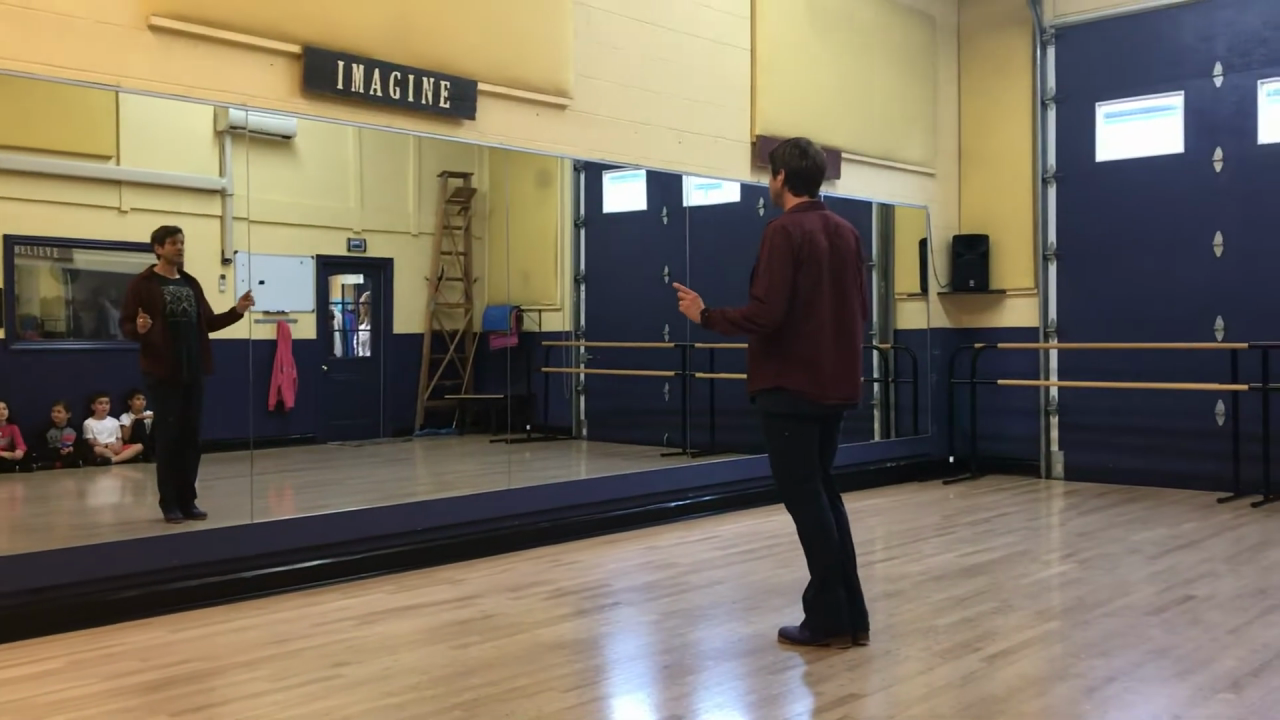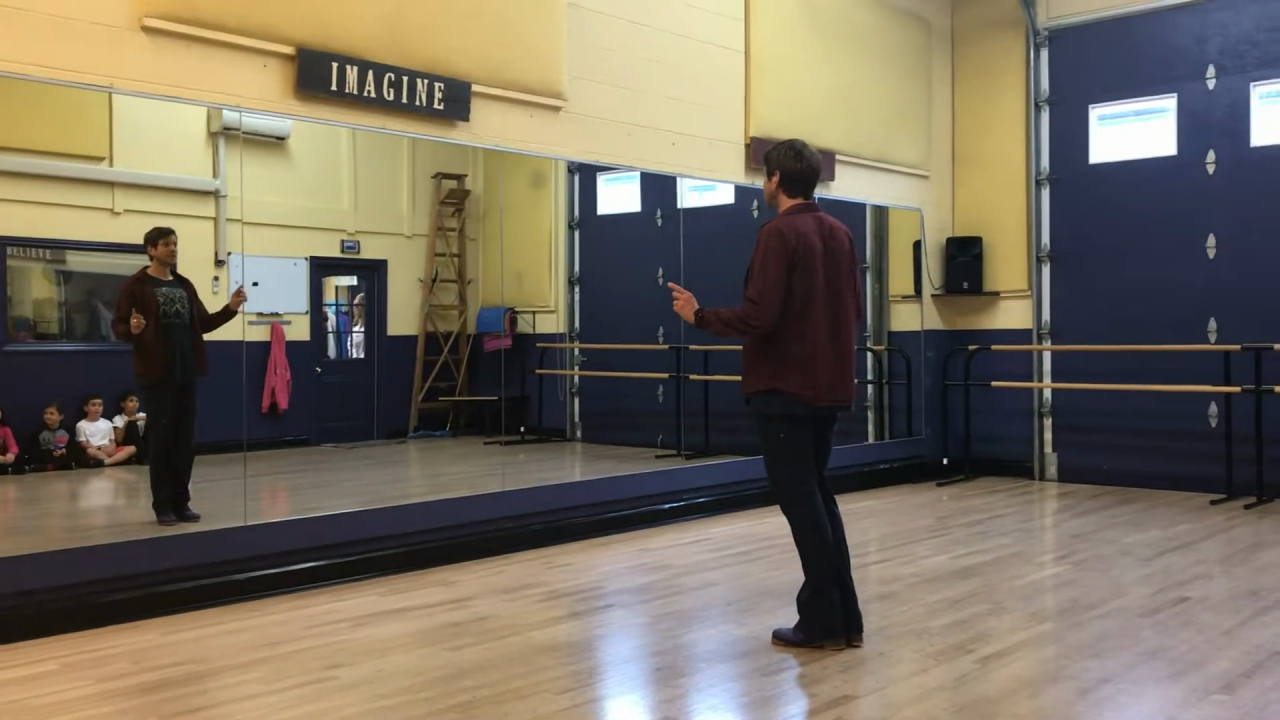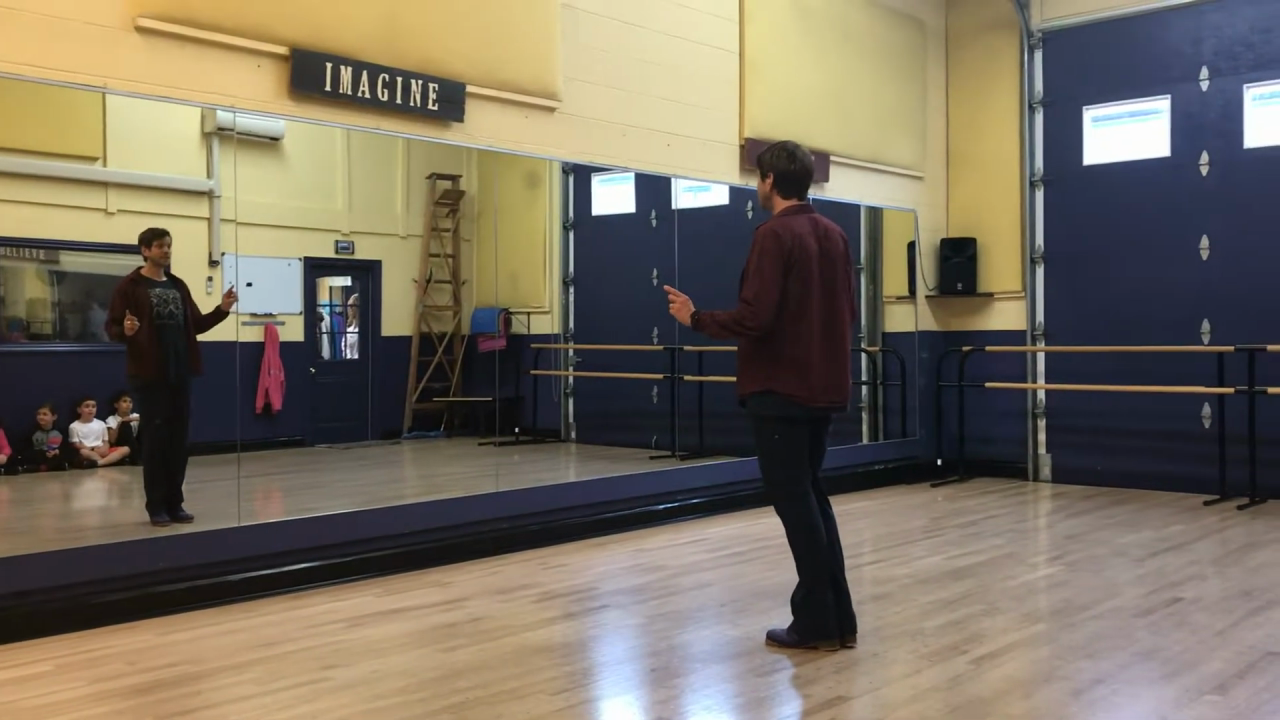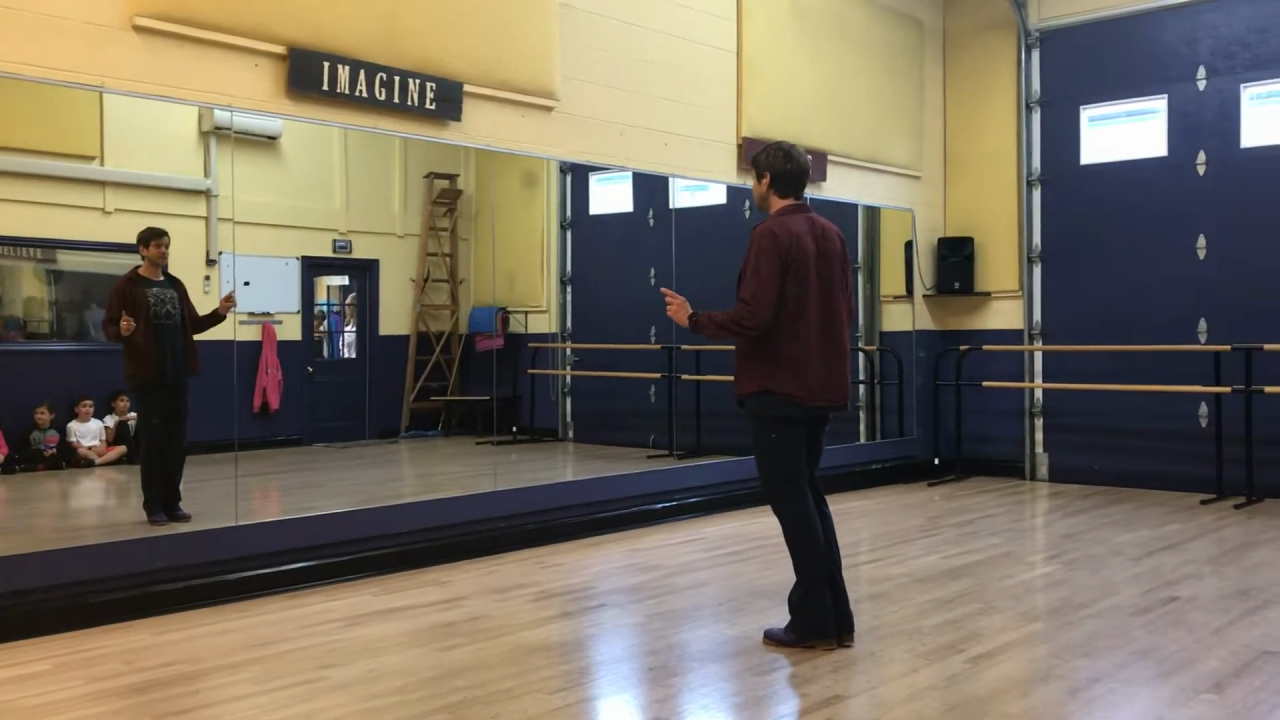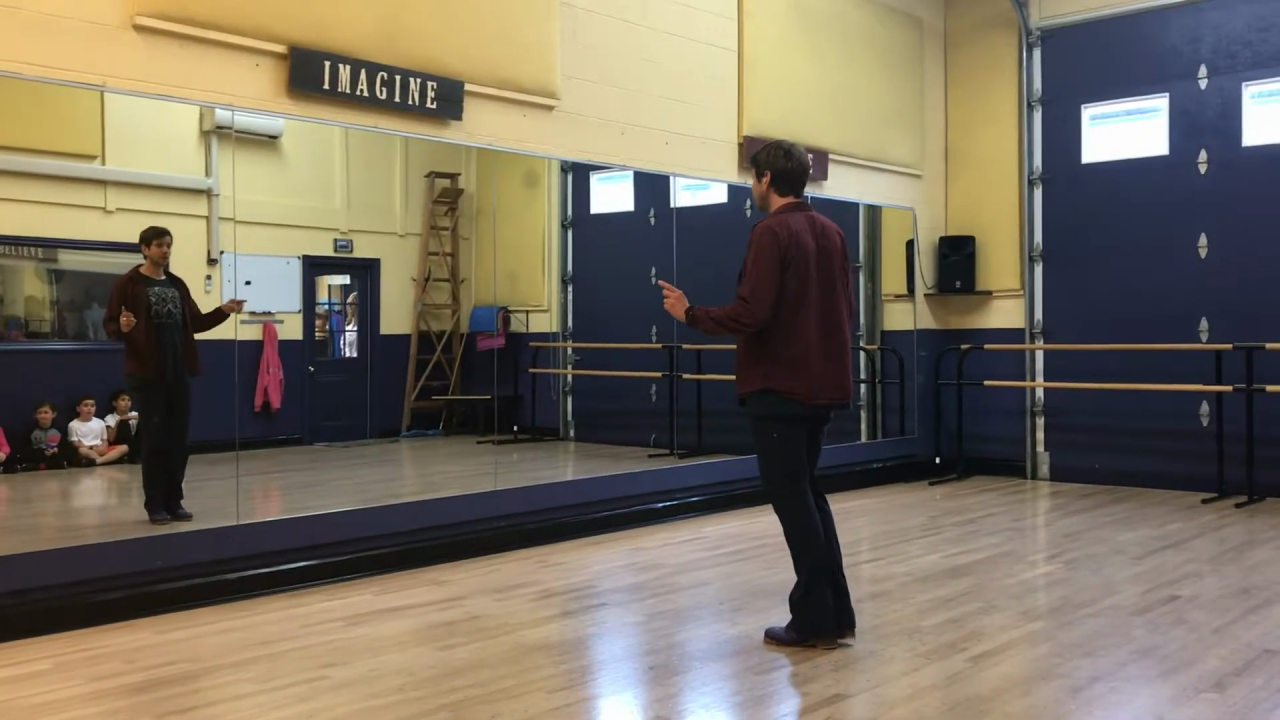
dt=0.2s
person 1, frame 1
left shoulder: (785, 231)
right shoulder: (846, 233)
left elbow: (766, 314)
right elbow: (859, 309)
left wrist: (705, 315)
left hip: (790, 387)
right hip: (833, 385)
left knee: (804, 497)
right knee: (822, 492)
left ankle: (828, 618)
right ankle: (850, 614)
person 1, frame 2
left shoulder: (779, 233)
right shoulder: (840, 234)
left elbow: (759, 315)
right elbow: (852, 311)
left wrist: (699, 315)
left hip: (784, 389)
right hip: (828, 387)
left knee: (799, 500)
right knee: (817, 495)
left ankle: (822, 621)
right ankle: (844, 617)
person 1, frame 3
left shoulder: (774, 235)
right shoulder: (834, 236)
left elbow: (755, 317)
right elbow: (846, 312)
left wrist: (695, 318)
left hip: (780, 390)
right hip: (823, 387)
left knee: (793, 501)
right knee: (811, 496)
left ankle: (816, 623)
right ankle: (838, 618)
person 1, frame 4
left shoulder: (771, 234)
right shoulder: (831, 235)
left elbow: (753, 316)
right elbow: (844, 311)
left wrist: (693, 319)
left hip: (778, 389)
right hip: (822, 386)
left knee: (791, 501)
right knee: (808, 495)
left ankle: (813, 622)
right ankle: (835, 618)
person 1, frame 5
left shoulder: (772, 232)
right shoulder: (832, 233)
left elbow: (751, 313)
right elbow: (844, 308)
left wrist: (689, 313)
left hip: (779, 387)
right hip: (823, 383)
left knee: (792, 500)
right knee: (807, 493)
left ankle: (814, 621)
right ankle: (836, 612)
person 2, frame 1
left shoulder: (191, 283)
right shoulder: (143, 284)
left elbow: (207, 323)
right elbow: (125, 325)
left wrist: (236, 311)
right wrist: (139, 329)
left hip: (193, 371)
right hip: (163, 373)
left knee: (191, 437)
right knee: (168, 437)
left ankle: (187, 500)
right ankle: (170, 503)
person 2, frame 2
left shoulder: (184, 285)
right shoulder: (136, 285)
left elbow: (202, 323)
right elbow: (118, 326)
left wrist: (230, 309)
right wrist: (132, 329)
left hip: (186, 372)
right hip: (156, 374)
left knee: (185, 439)
right knee: (161, 438)
left ankle: (181, 502)
right ankle: (163, 506)
person 2, frame 3
left shoulder: (178, 285)
right shoulder: (130, 286)
left elbow: (196, 324)
right elbow: (112, 327)
left wrist: (222, 309)
right wrist: (125, 331)
left hip: (180, 373)
right hip: (150, 375)
left knee: (179, 440)
right knee: (156, 439)
left ankle: (174, 503)
right ankle: (156, 506)
person 2, frame 4
left shoulder: (175, 285)
right shoulder: (127, 286)
left elbow: (192, 325)
right elbow: (108, 326)
left wrist: (219, 312)
right wrist: (122, 331)
left hip: (177, 373)
right hip: (146, 375)
left knee: (176, 439)
right knee: (153, 439)
left ankle: (172, 502)
right ankle: (154, 506)
person 2, frame 5
left shoulder: (177, 284)
right shoulder: (128, 284)
left elbow: (195, 323)
right elbow: (109, 325)
left wrist: (223, 311)
right wrist: (122, 328)
left hip: (179, 372)
right hip: (147, 373)
left knee: (179, 437)
right knee: (155, 437)
left ankle: (173, 501)
right ankle: (155, 505)
